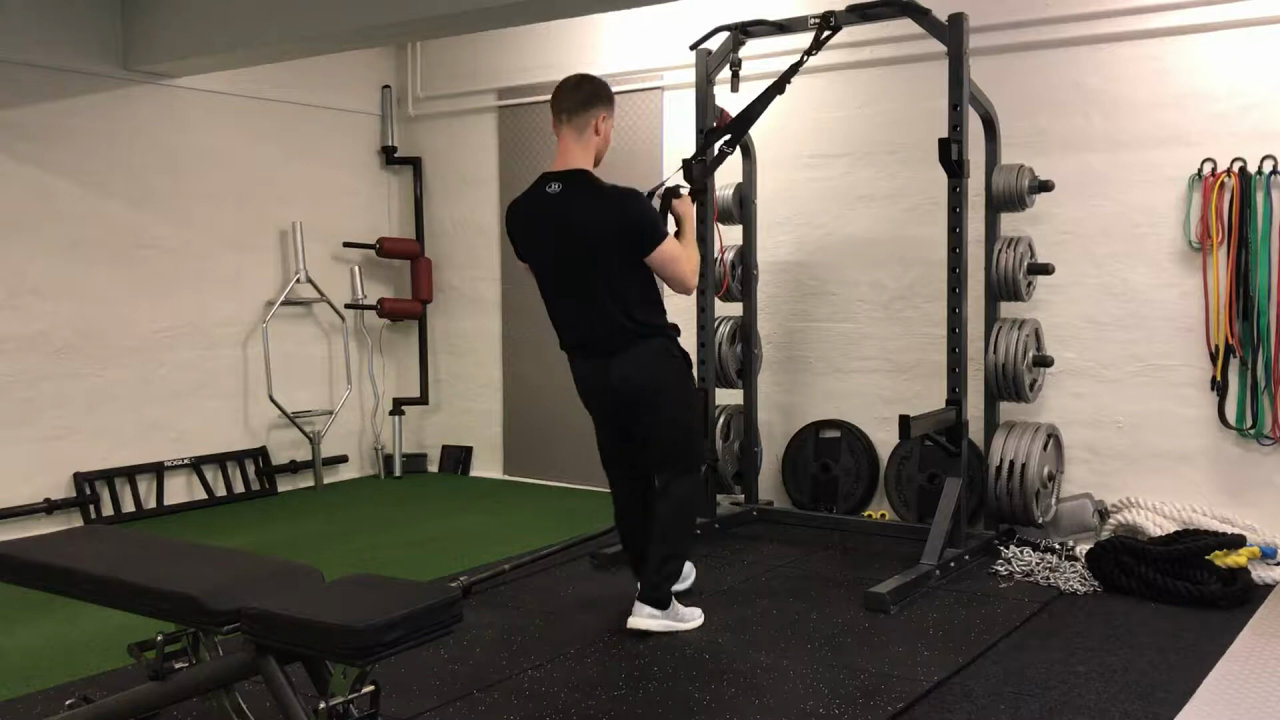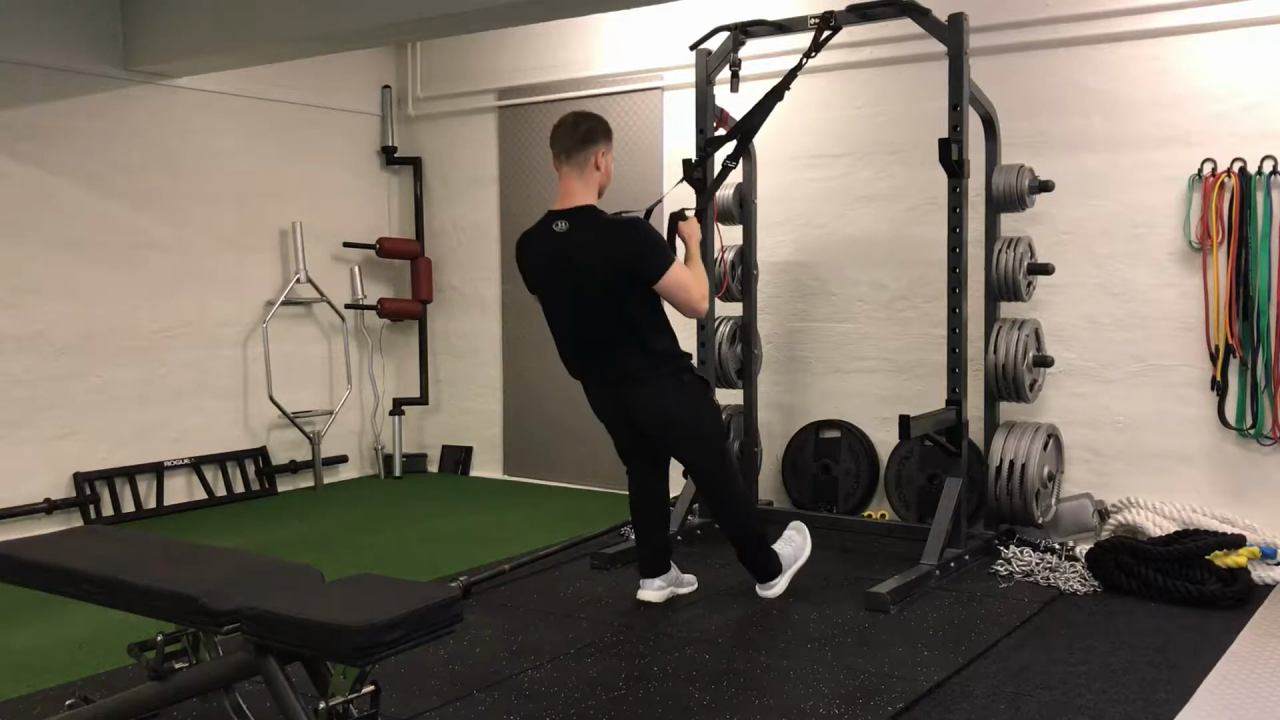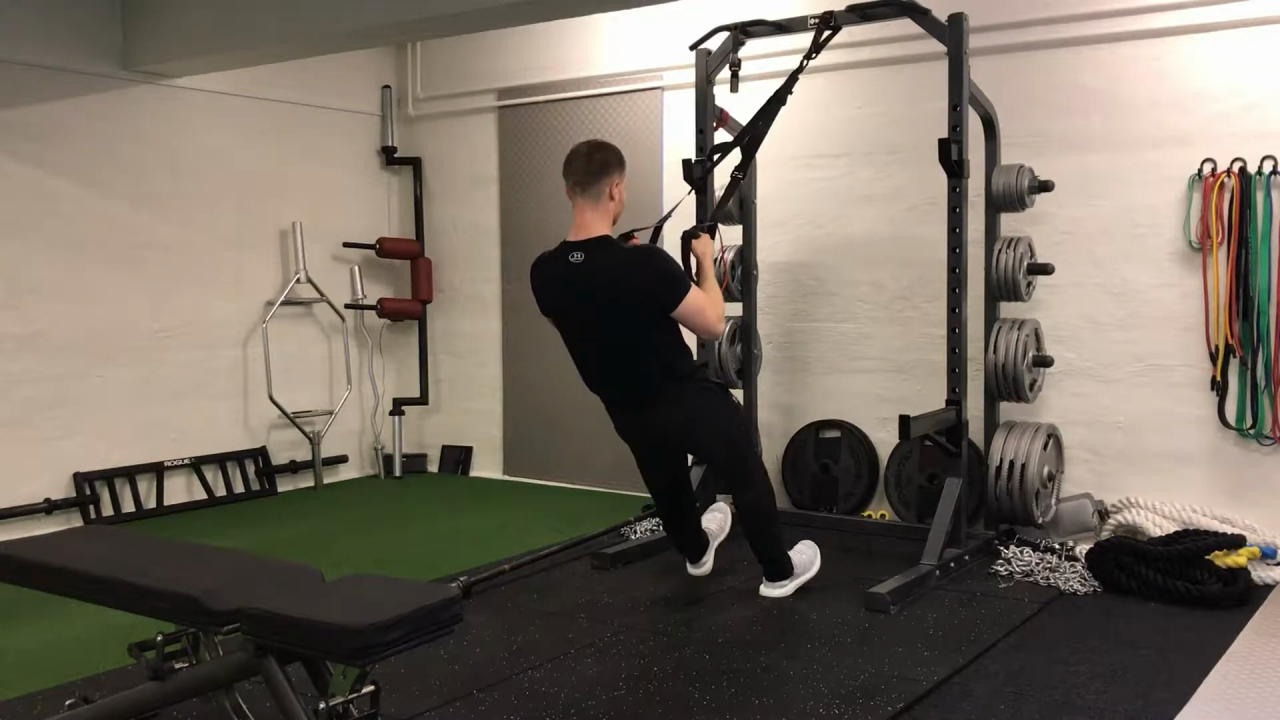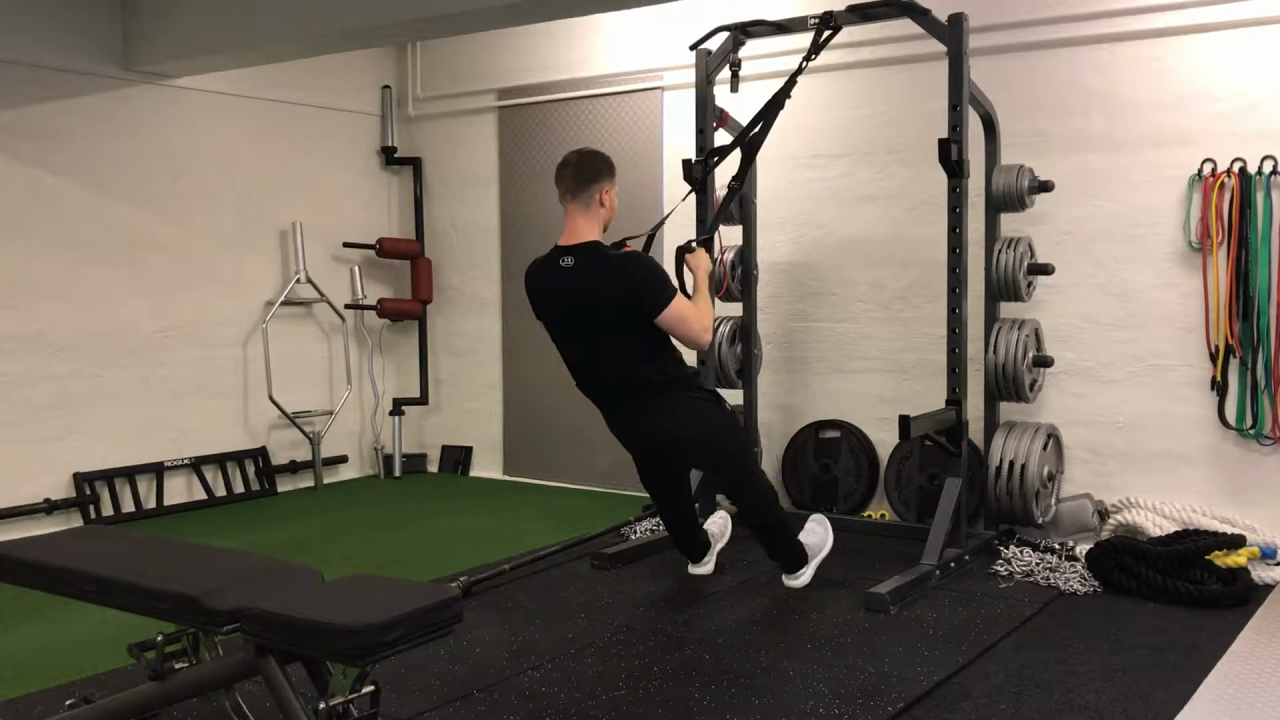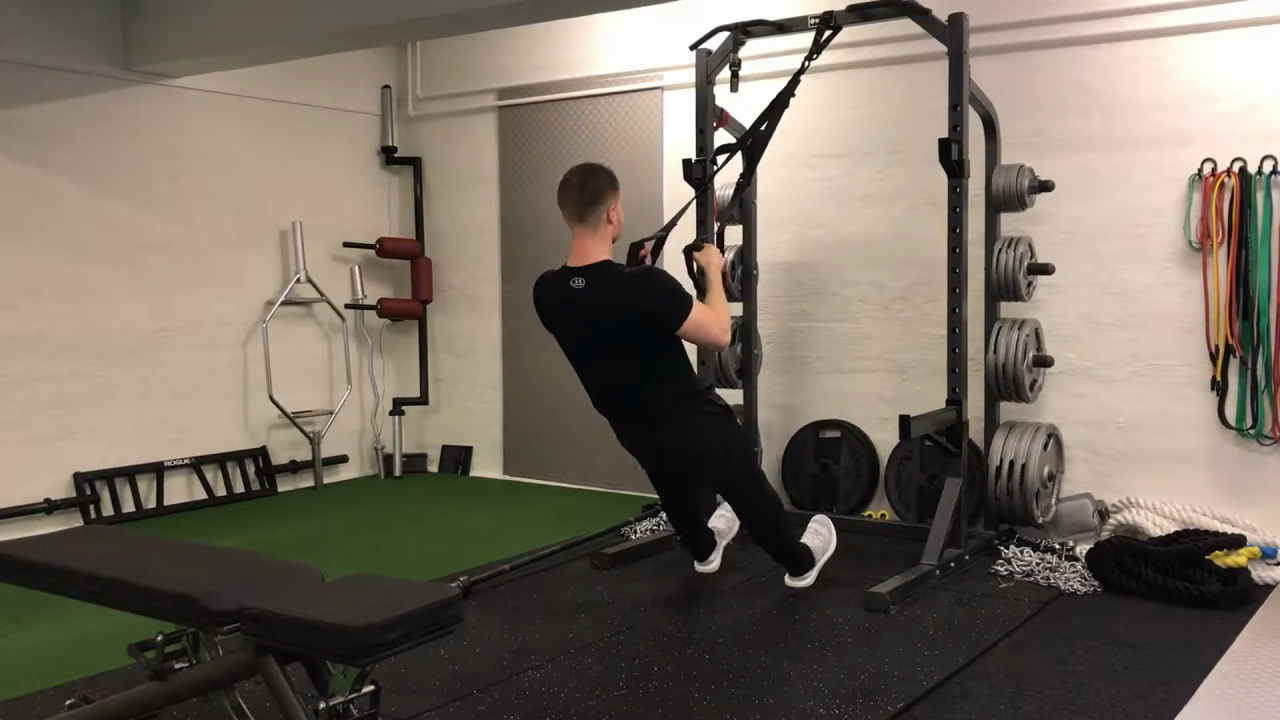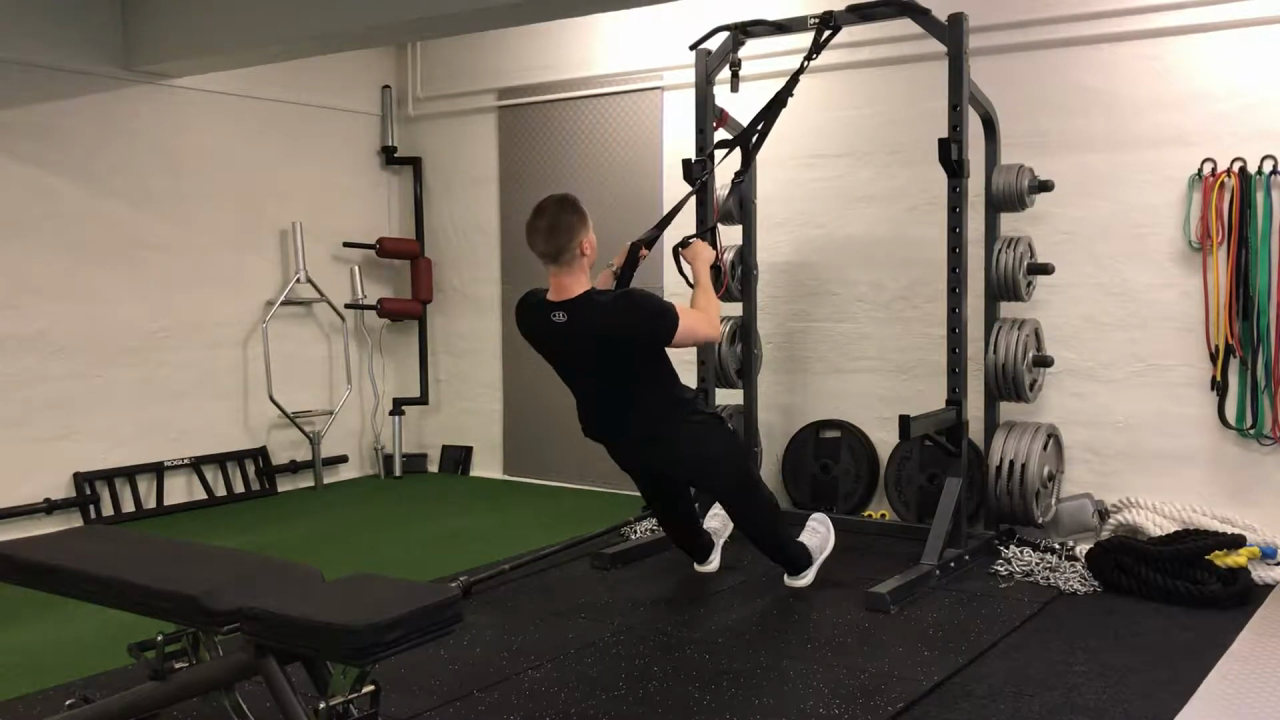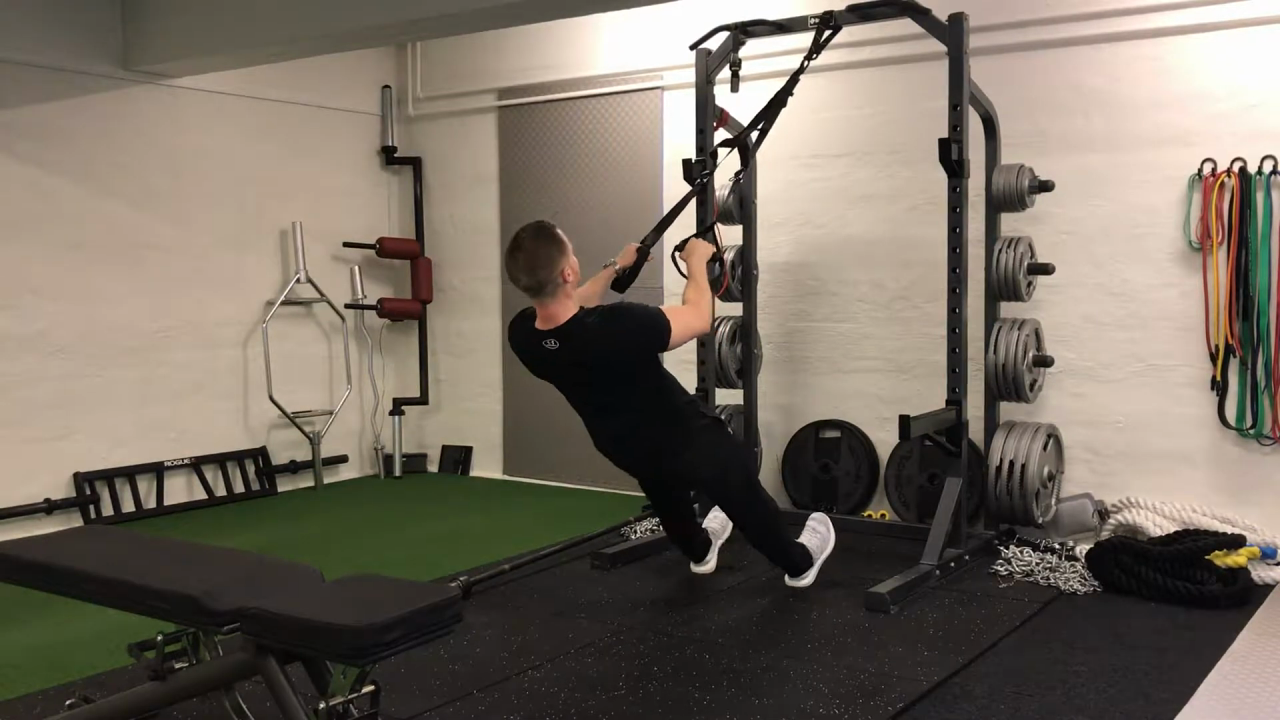
dt=0.5s
person 1, frame 1
left shoulder: (522, 212)
right shoulder: (622, 206)
right elbow: (686, 278)
right wrist: (687, 222)
left hip: (588, 366)
right hip: (648, 358)
left knee: (627, 471)
right knee: (681, 470)
left ankle: (657, 575)
right ankle: (653, 599)
person 1, frame 2
left shoulder: (531, 247)
right shoulder: (628, 236)
right elbow: (696, 303)
right wrist: (692, 244)
left hip: (604, 391)
right hip: (662, 386)
left knee: (645, 470)
right knee: (716, 478)
left ankle: (655, 573)
right ankle: (769, 569)
person 1, frame 3
left shoulder: (545, 274)
right shoulder: (644, 265)
right elbow: (712, 325)
right wrist: (706, 263)
left hip: (626, 411)
right hip: (685, 401)
left knee: (664, 473)
right knee: (744, 472)
left ankle: (696, 549)
right ankle: (779, 571)
person 1, frame 4
left shoulder: (539, 278)
right shoulder: (630, 269)
right elbow: (699, 335)
right wrist: (701, 275)
left hip: (624, 417)
right hip: (679, 407)
left knee: (664, 480)
right knee: (743, 479)
left ankle: (698, 551)
right ankle: (794, 560)
person 1, frame 5
left shoulder: (547, 294)
right shoulder: (645, 287)
right elbow: (719, 335)
right wrist: (712, 271)
left hip: (633, 428)
right hip: (692, 424)
left knee: (674, 483)
right knee: (748, 491)
left ankle: (704, 548)
right ankle: (801, 563)
person 1, frame 6
left shoulder: (529, 314)
right shoulder: (629, 310)
right elbow: (709, 327)
left wrist: (615, 270)
right wrist: (700, 266)
left hip: (623, 443)
right hip: (684, 436)
left knee: (664, 488)
right knee: (743, 493)
left ankle: (702, 550)
right ankle: (798, 561)
person 1, frame 7
left shoulder: (521, 336)
right shoulder: (619, 327)
right elbow: (699, 318)
left wrist: (615, 267)
right wrist: (697, 261)
left hip: (625, 447)
right hip: (687, 441)
left knee: (664, 485)
right knee: (742, 494)
left ankle: (700, 550)
right ankle: (799, 562)
